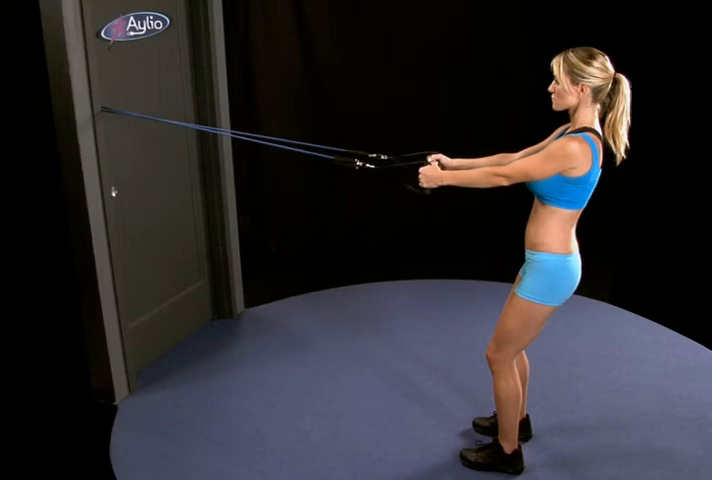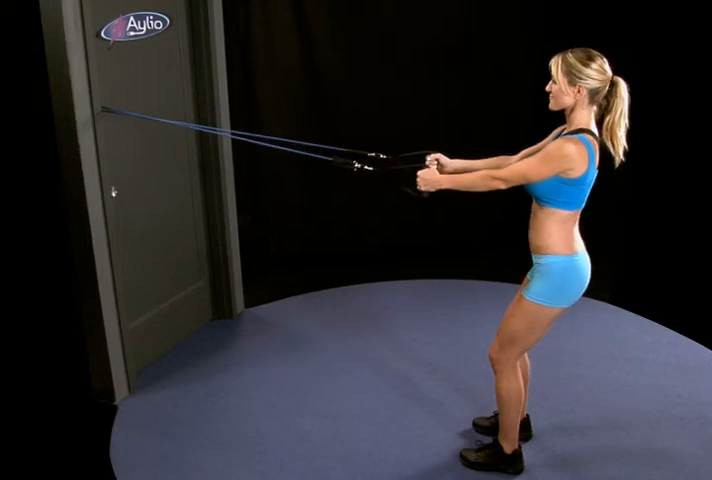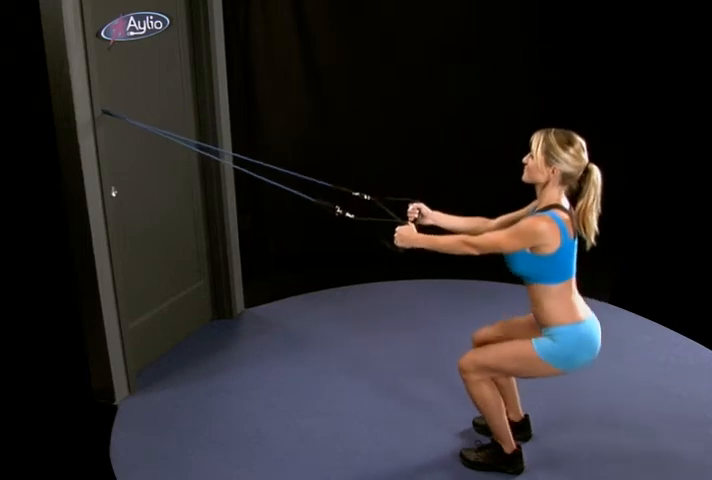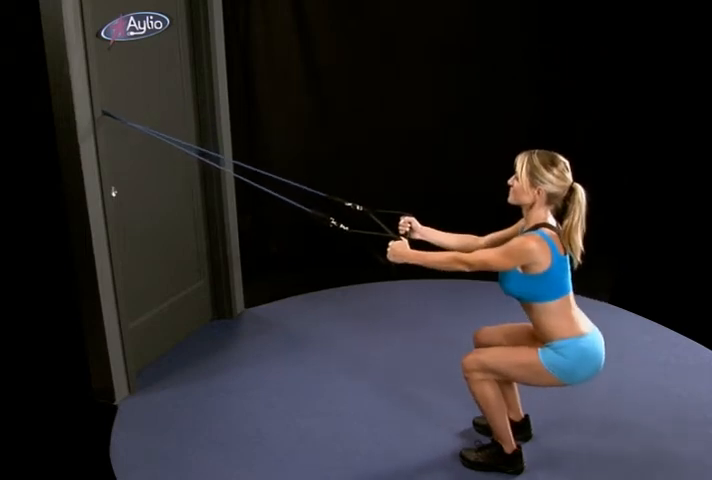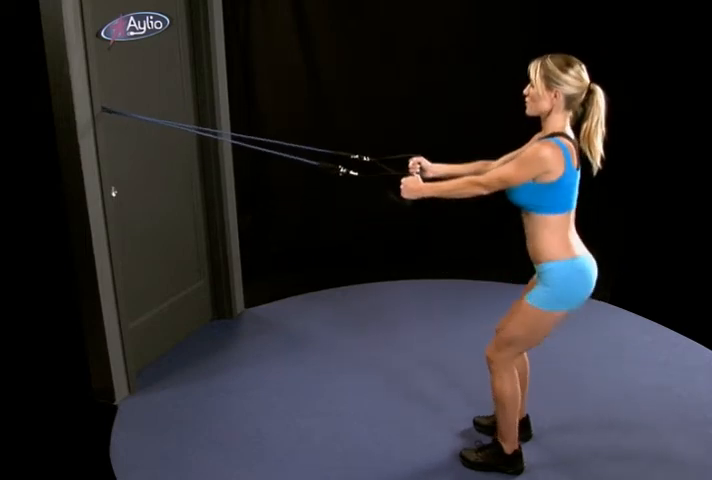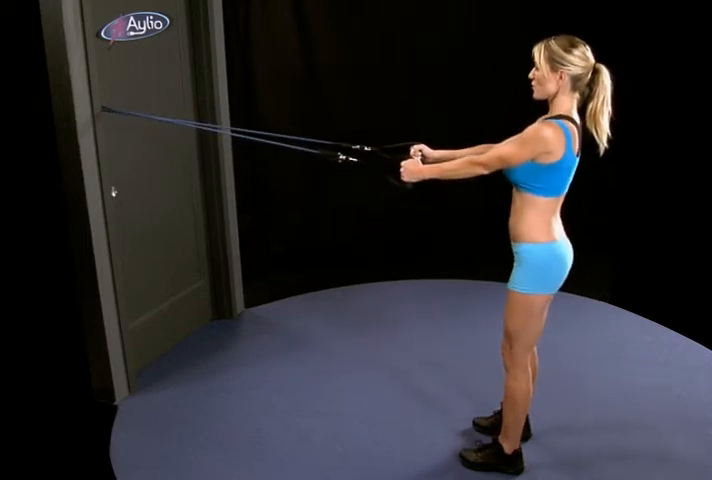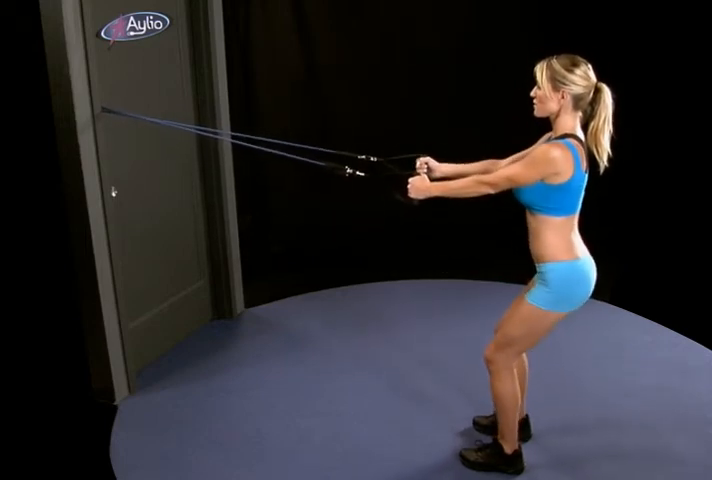
dt=0.7s
person 1, frame 1
left shoulder: (576, 147)
right shoulder: (573, 134)
left elbow: (503, 176)
right elbow: (514, 158)
left wrist: (443, 178)
right wrist: (456, 163)
left hip: (550, 269)
right hip: (546, 262)
left knee: (499, 355)
right knee: (510, 345)
left ankle: (507, 451)
right ankle: (516, 420)
person 1, frame 2
left shoulder: (572, 148)
right shoulder: (570, 134)
left elbow: (501, 179)
right elbow: (511, 161)
left wrist: (441, 182)
right wrist: (454, 164)
left hip: (559, 270)
right hip: (556, 264)
left knee: (502, 355)
right knee: (511, 339)
left ankle: (507, 452)
right ankle: (516, 419)
person 1, frame 3
left shoulder: (543, 226)
right shoulder: (549, 209)
left elbow: (475, 246)
right elbow: (490, 226)
left wrist: (417, 240)
right wrist: (434, 217)
left hip: (568, 340)
right hip: (564, 326)
left knee: (471, 366)
right knee: (483, 340)
left ankle: (507, 452)
right ankle: (516, 420)
person 1, frame 4
left shoulder: (533, 245)
right shoulder: (537, 227)
left elbow: (466, 263)
right elbow: (478, 243)
left wrist: (409, 256)
right wrist: (424, 233)
left hip: (573, 354)
right hip: (568, 338)
left knee: (474, 365)
right knee: (484, 339)
left ankle: (507, 452)
right ankle: (516, 421)
person 1, frame 5
left shoulder: (547, 151)
right shoulder: (552, 141)
left elbow: (483, 185)
right elbow: (492, 166)
left wrist: (423, 190)
right wrist: (435, 169)
left hip: (564, 276)
right hip: (564, 269)
left knee: (499, 355)
right knee: (507, 336)
left ankle: (507, 451)
right ankle: (516, 420)
person 1, frame 6
left shoulder: (548, 133)
right shoulder: (560, 124)
left elbow: (483, 164)
right elbow: (494, 149)
left wrist: (424, 172)
right wrist: (437, 155)
left hip: (538, 256)
right hip: (546, 251)
left knee: (515, 354)
right knee: (523, 347)
left ankle: (507, 451)
right ankle: (514, 419)
person 1, frame 7
left shoulder: (555, 153)
right shoulder: (562, 142)
left elbow: (490, 184)
right elbow: (500, 165)
left wrist: (431, 189)
right wrist: (444, 169)
left hip: (563, 277)
right hip: (562, 270)
left knee: (497, 356)
right knee: (506, 337)
left ankle: (507, 451)
right ankle: (515, 419)
